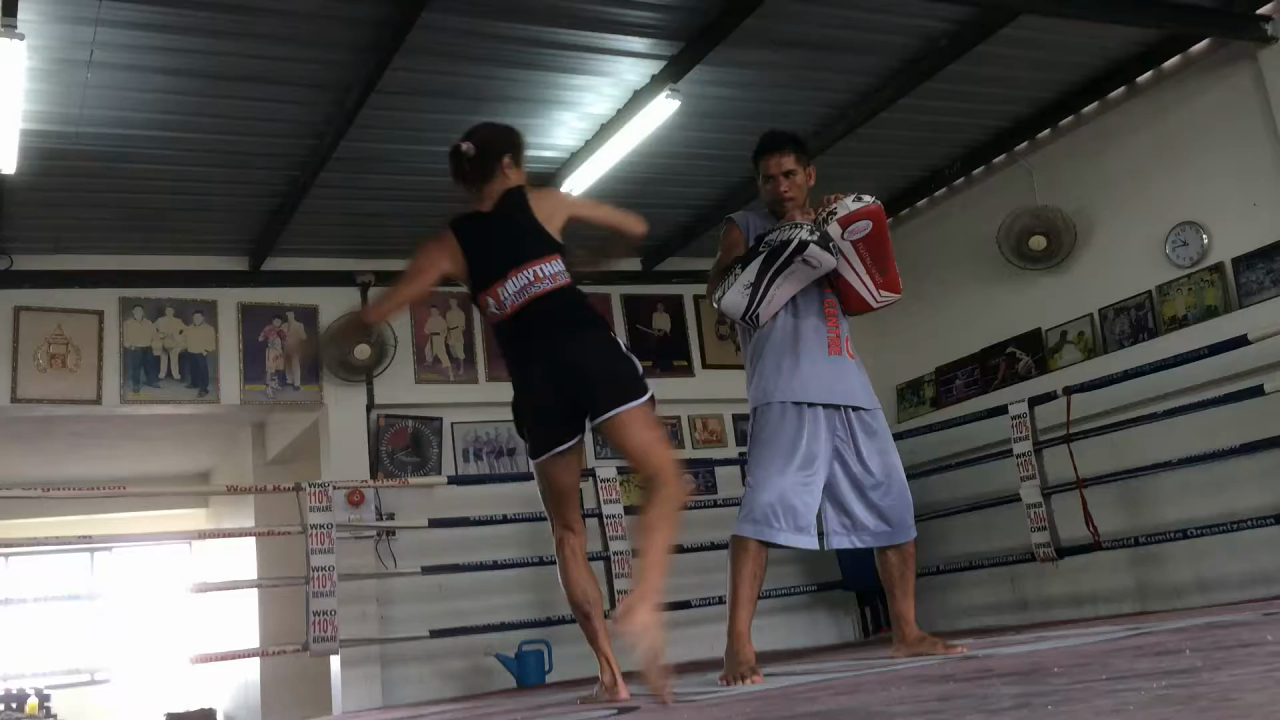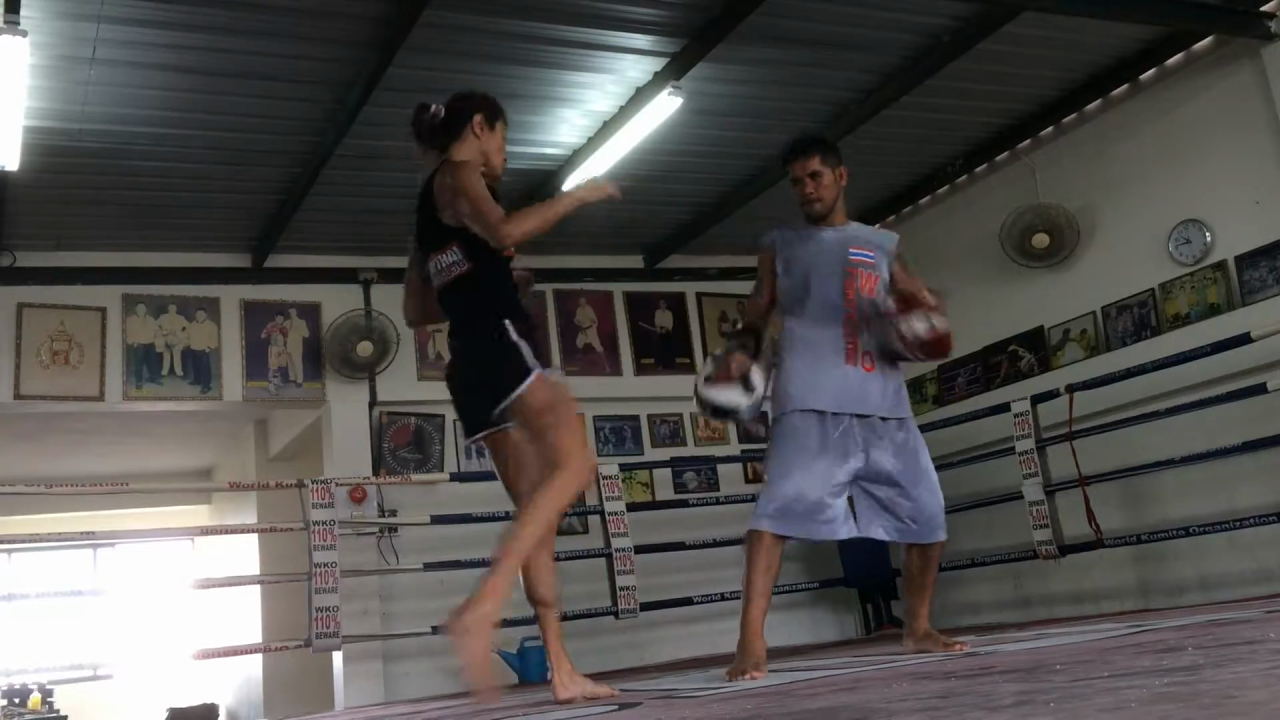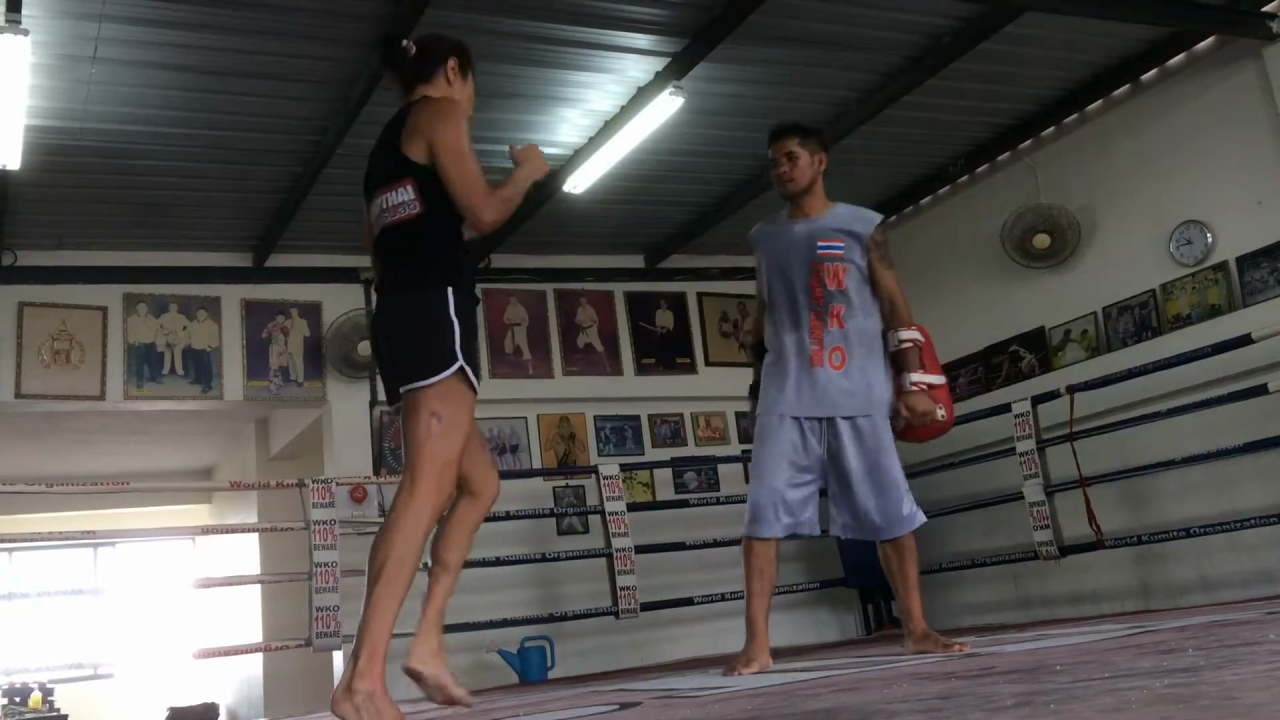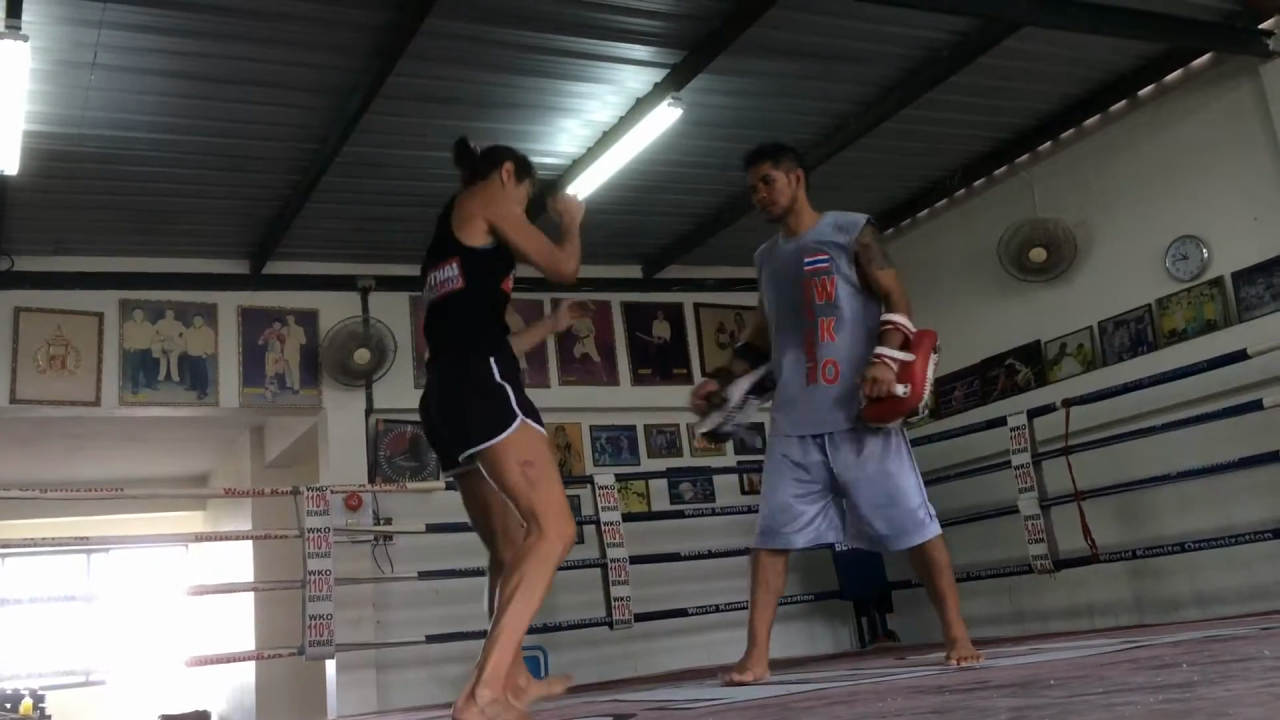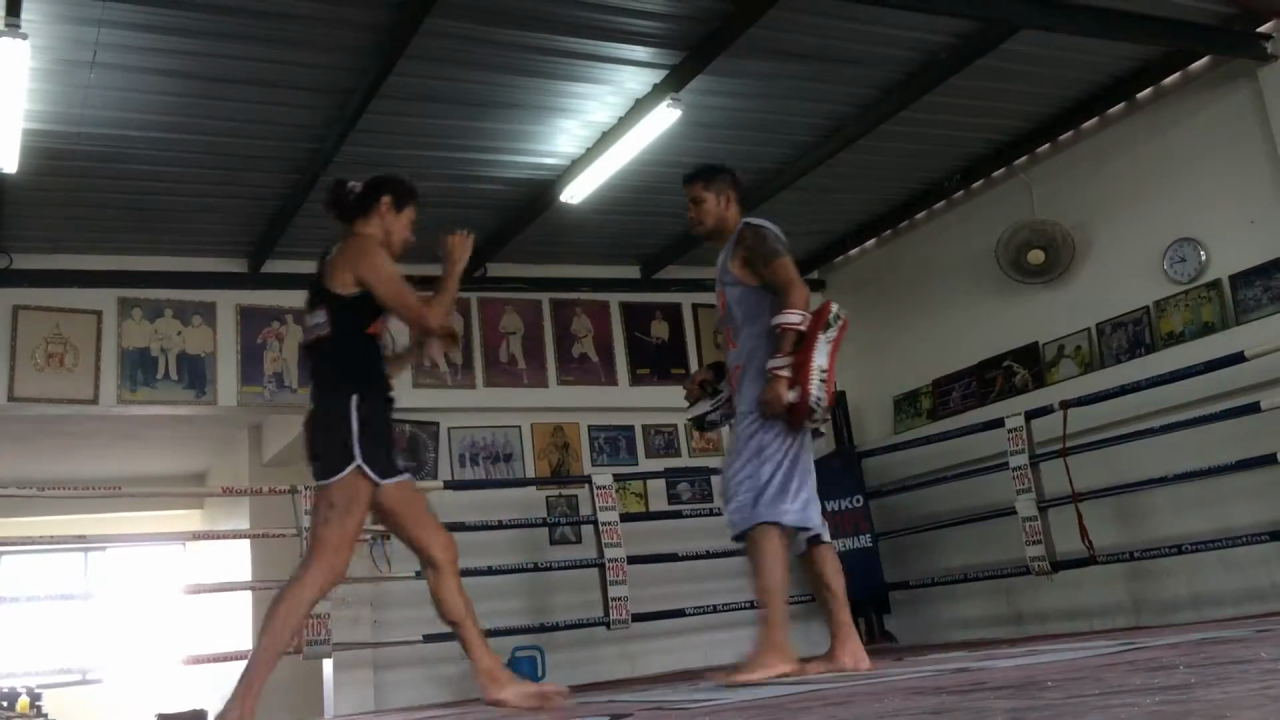
dt=0.7s
person 1, frame 1
left shoulder: (452, 242)
right shoulder: (540, 201)
left elbow: (382, 308)
right elbow: (629, 224)
right wrist: (631, 224)
left hip: (542, 389)
right hip: (589, 356)
left knee: (569, 533)
right knee: (668, 484)
left ankle: (609, 672)
right ankle: (642, 605)
person 1, frame 2
left shoulder: (433, 201)
right shoulder: (457, 177)
left elbow: (418, 310)
right elbow: (506, 231)
right wrist: (578, 194)
left hip: (471, 368)
right hip: (500, 340)
left knee: (536, 516)
right knee: (573, 466)
left ankle: (562, 671)
right ankle: (478, 614)
person 1, frame 3
left shoulder: (385, 151)
right shoulder: (439, 112)
right elbow: (483, 210)
left wrist: (453, 223)
right wrist: (528, 168)
left hip: (398, 322)
right hip: (437, 314)
left knee: (479, 483)
right knee: (428, 489)
left ankle: (427, 643)
person 1, frame 4
left shoulder: (448, 241)
right shoulder: (485, 198)
right elbow: (562, 268)
left wrist: (548, 326)
right wrist: (569, 220)
left hip: (444, 399)
right hip: (482, 386)
left knee: (514, 541)
right knee: (554, 528)
person 1, frame 5
left shoulder: (341, 269)
right shoulder: (361, 250)
right elbow: (432, 321)
left wrist: (411, 357)
right wrist: (454, 266)
left hip: (363, 427)
right hip: (349, 422)
left knee: (439, 552)
right knee: (325, 563)
person 2, frame 1
right shoulder: (745, 226)
right elbow: (720, 292)
left hip: (849, 389)
right hip: (786, 391)
left knee: (892, 506)
right knee: (764, 506)
left ankle: (907, 632)
right ankle: (739, 646)
person 2, frame 2
left shoulder: (882, 242)
right shoulder: (779, 245)
left elbow: (914, 303)
right elbow: (754, 316)
left wrist: (924, 305)
right wrist: (738, 352)
left hip: (883, 403)
right hip: (811, 401)
left knee: (926, 511)
right knee: (781, 504)
left ankle: (918, 627)
right ankle: (751, 640)
person 2, frame 3
left shoulder: (862, 226)
right shoulder: (764, 237)
left elbow: (894, 306)
left wrist: (914, 382)
right wrist: (758, 391)
left hip: (860, 397)
right hip: (785, 401)
left knee: (891, 510)
right knee: (764, 512)
left ankle: (916, 627)
right ankle: (757, 641)
person 2, frame 4
left shoulder: (852, 232)
right shoulder: (767, 258)
left elbow: (897, 300)
right elbow: (760, 337)
left wrist: (885, 357)
right wrist: (720, 380)
left hip: (861, 411)
right hip: (795, 418)
left knee: (909, 517)
right knee: (773, 529)
left ankle: (957, 635)
right ankle: (756, 655)
person 2, frame 5
left shoulder: (753, 234)
right shoulder: (737, 254)
left elbow: (795, 293)
left wrist: (776, 375)
right wrist: (715, 373)
left hip: (773, 400)
right hip: (772, 399)
left knee: (757, 509)
right knee: (802, 520)
left ankle: (774, 642)
right ankle: (846, 645)
